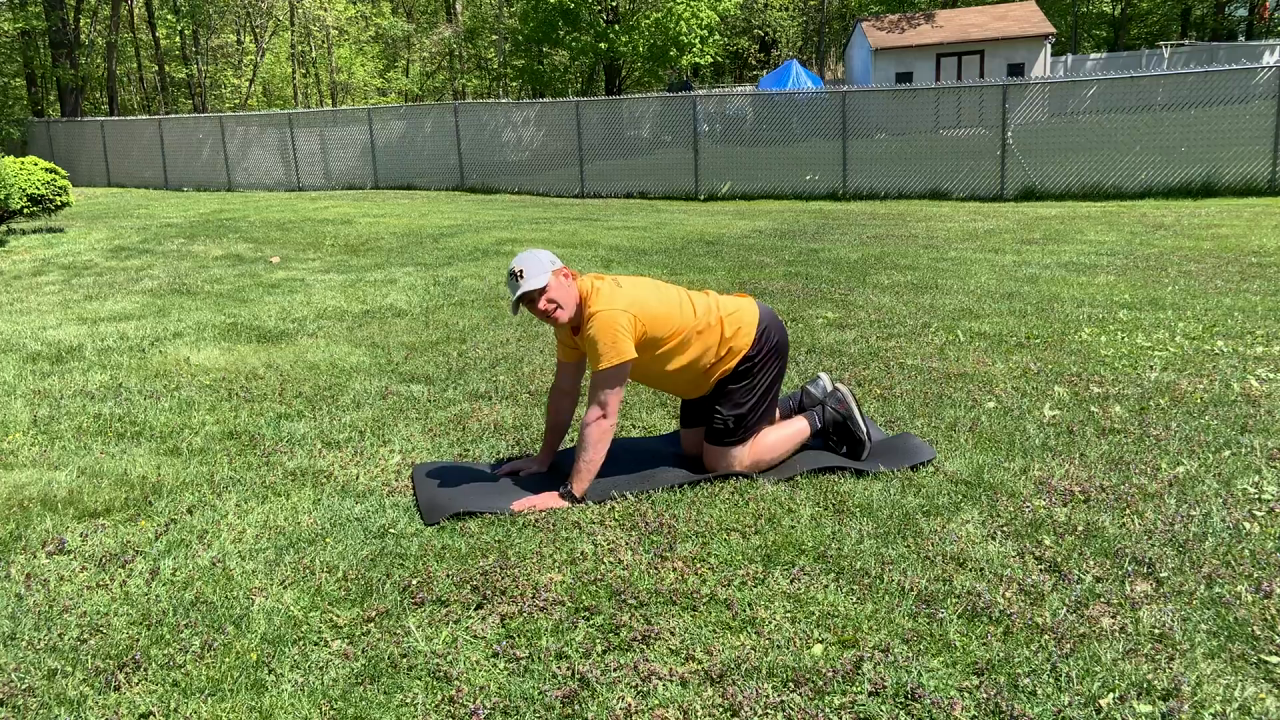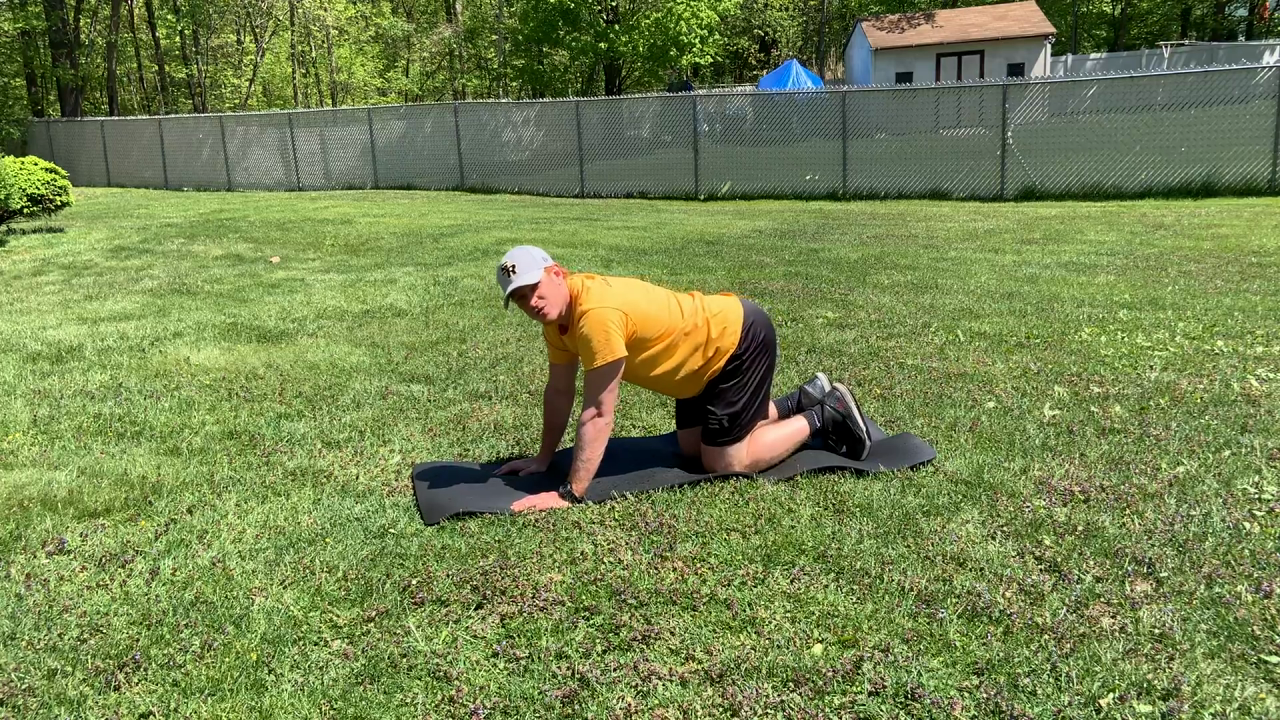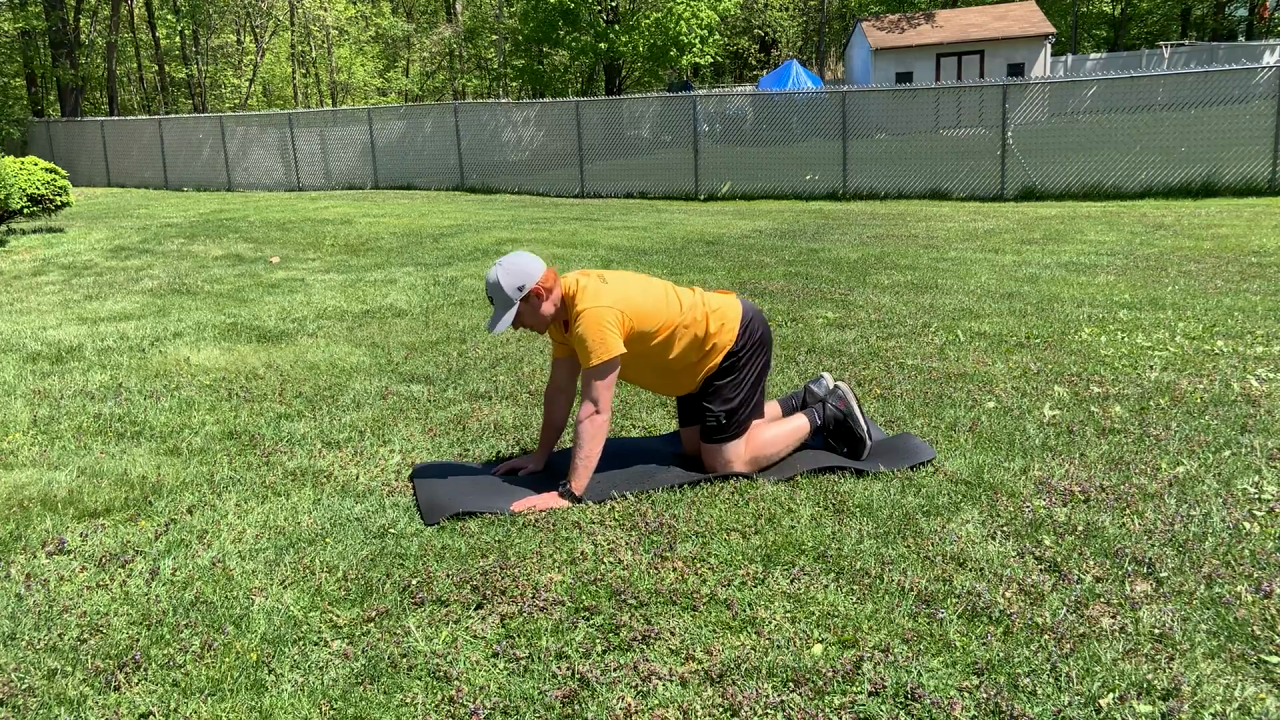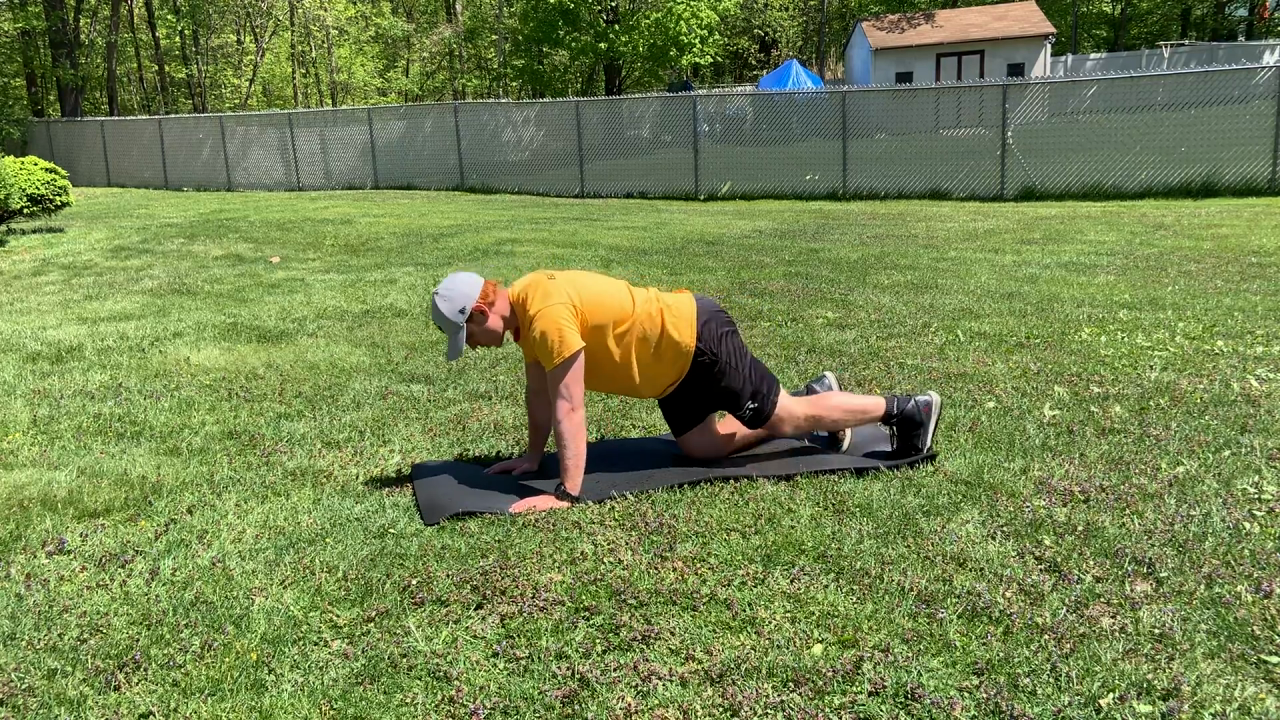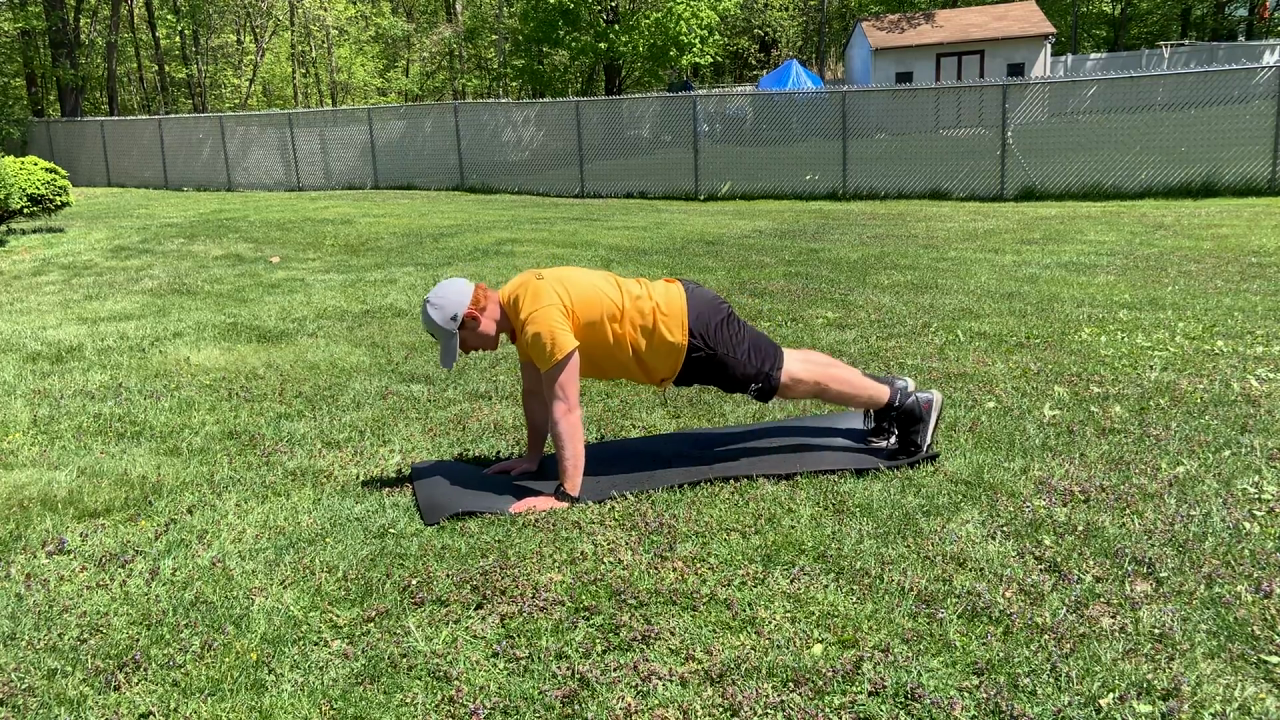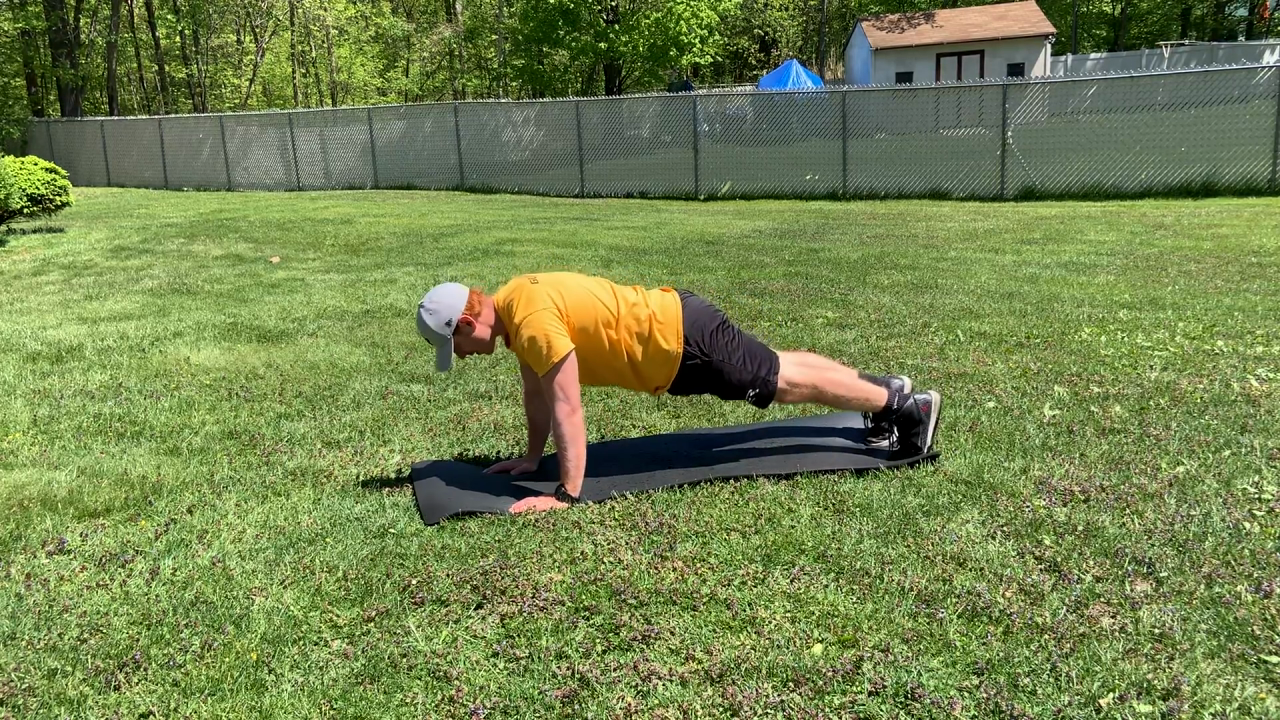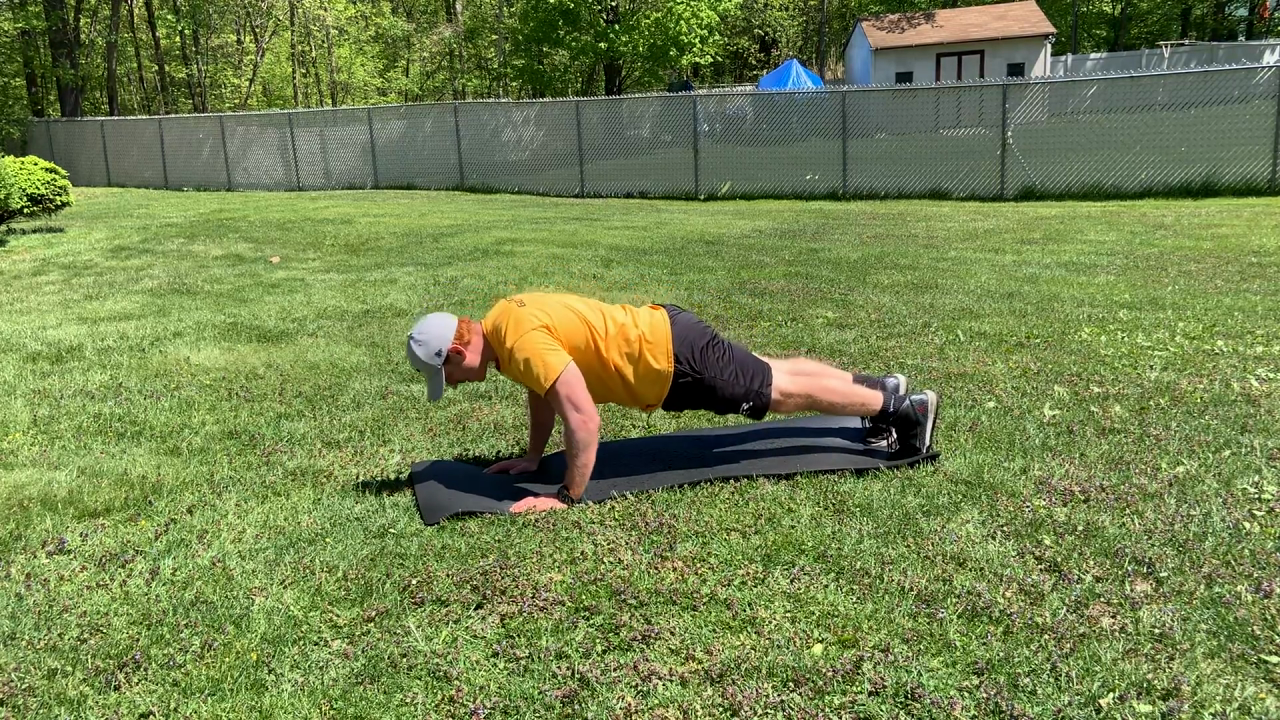
dt=0.7s
person 1, frame 1
left shoulder: (605, 316)
right shoulder: (569, 310)
left elbow: (602, 415)
right elbow: (564, 391)
left wrist: (570, 494)
right wrist: (543, 459)
left hip: (753, 340)
right hip: (723, 341)
left knee: (725, 462)
right knee: (693, 447)
left ankle: (823, 415)
right ankle: (805, 399)
person 1, frame 2
left shoulder: (596, 315)
right shoulder: (556, 310)
left elbow: (598, 415)
right elbow: (559, 391)
left wrist: (570, 494)
right wrist: (542, 458)
left hip: (742, 339)
right hip: (711, 341)
left knee: (724, 462)
right knee: (692, 447)
left ankle: (825, 414)
right ankle: (804, 399)
person 1, frame 3
left shoulder: (593, 314)
right shoulder: (561, 304)
left elbow: (595, 412)
right elbow: (560, 390)
left wrist: (569, 493)
right wrist: (540, 456)
left hip: (736, 337)
right hip: (709, 340)
left knee: (725, 460)
right knee: (694, 445)
left ankle: (824, 413)
right ankle: (808, 399)
person 1, frame 4
left shoulder: (545, 315)
right shoulder: (523, 304)
left elbow: (569, 409)
right elbow: (538, 392)
left wrist: (566, 493)
right wrist: (532, 457)
left hip: (698, 339)
right hip: (675, 354)
left knee: (786, 418)
right knee: (702, 446)
left ankle: (909, 410)
right ankle: (812, 395)
person 1, frame 5
left shoulder: (538, 317)
right shoulder: (517, 301)
left elbow: (564, 408)
right elbow: (534, 390)
left wrist: (567, 493)
right wrist: (531, 456)
left hip: (690, 332)
right hip: (678, 310)
left knee: (792, 380)
right knee: (783, 366)
left ankle: (906, 404)
right ankle: (889, 391)
person 1, frame 6
left shoulder: (530, 321)
right shoulder: (511, 302)
left elbow: (567, 409)
right elbow: (536, 386)
left wrist: (567, 494)
right wrist: (532, 456)
left hip: (684, 341)
right hip: (671, 322)
left knee: (787, 383)
right knee: (778, 368)
left ankle: (907, 406)
right ankle: (884, 386)
person 1, frame 7
left shoulder: (520, 344)
right shoulder: (504, 321)
left elbow: (584, 418)
right elbow: (543, 390)
left wrist: (567, 496)
right wrist: (532, 456)
left hip: (672, 360)
right hip: (661, 332)
left knee: (781, 393)
right knee: (770, 374)
left ankle: (904, 408)
right ankle: (880, 387)
